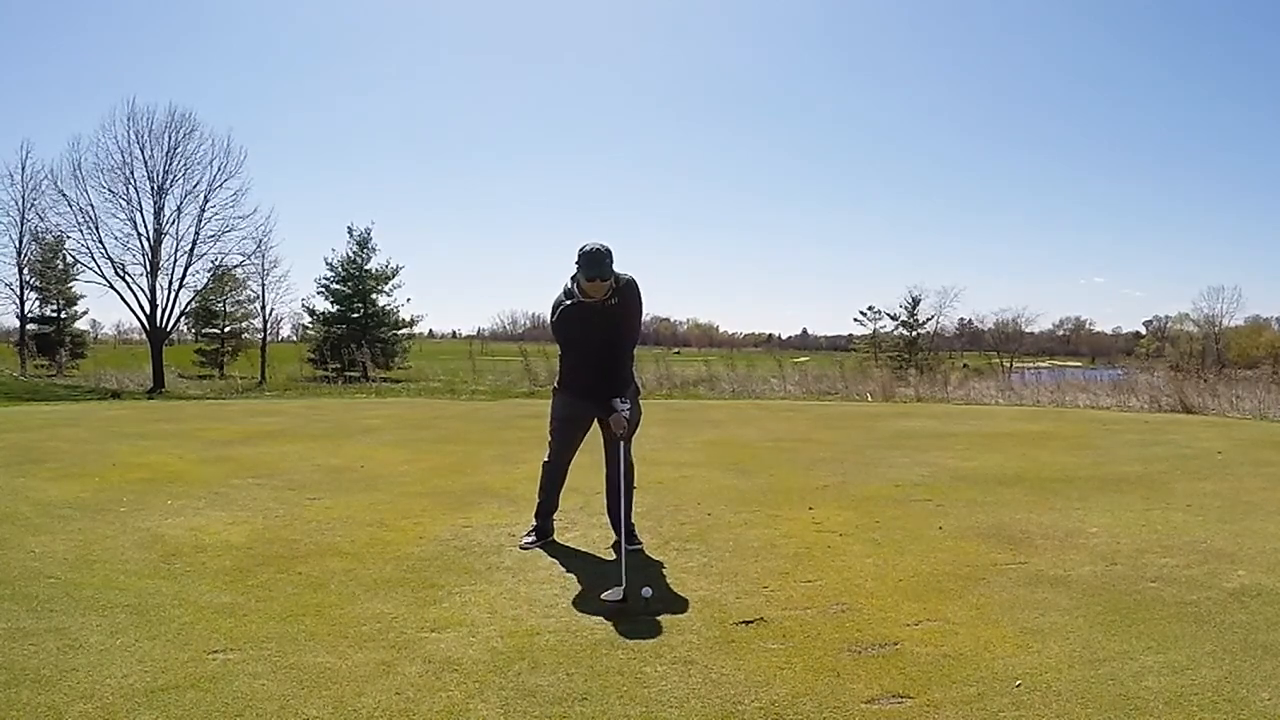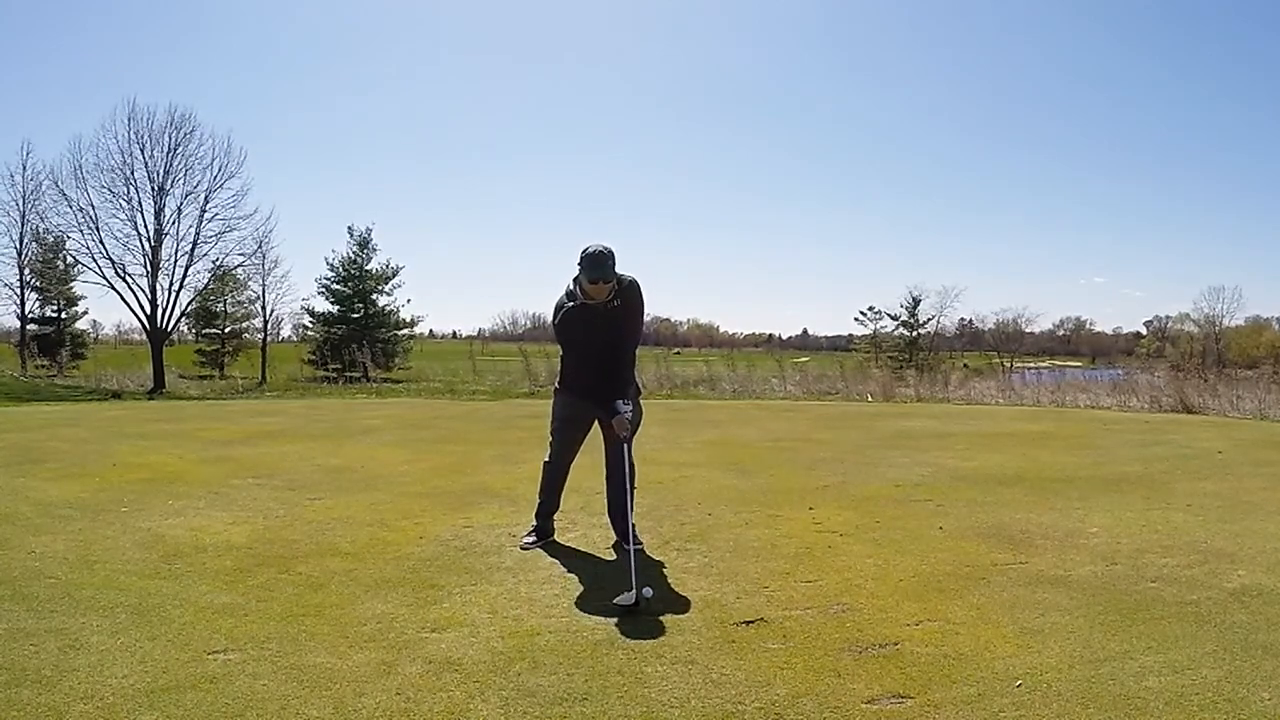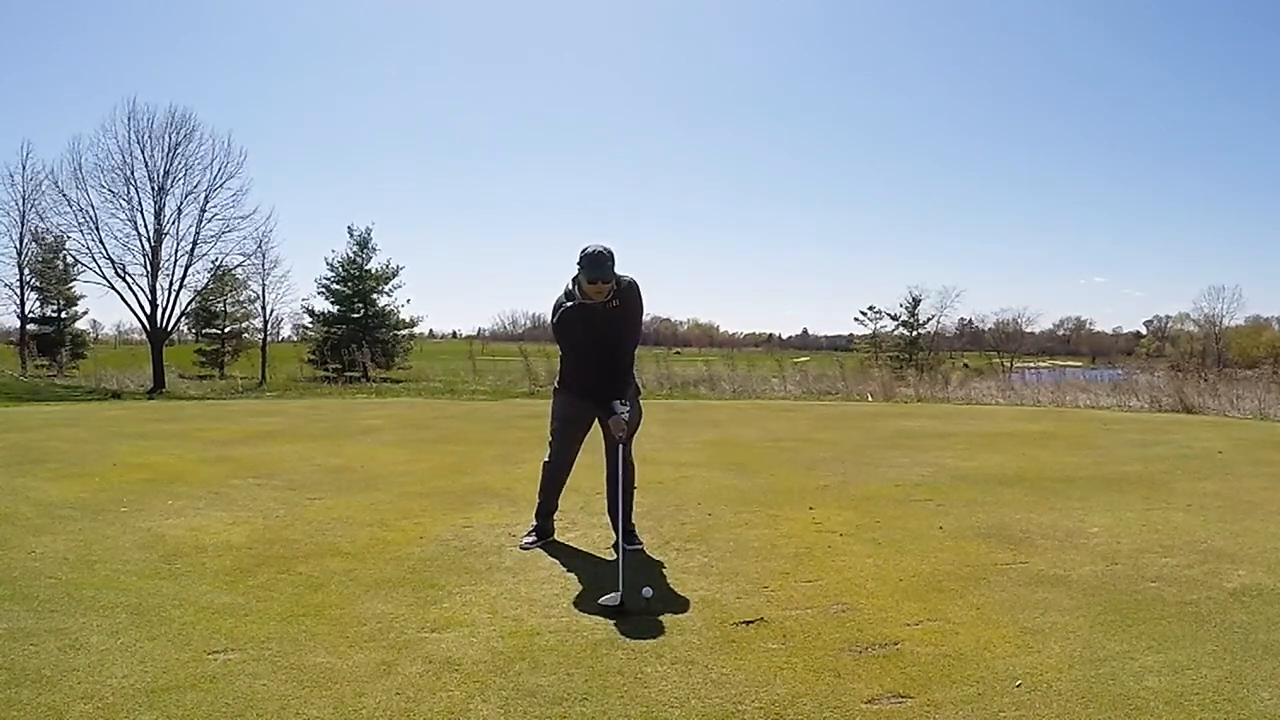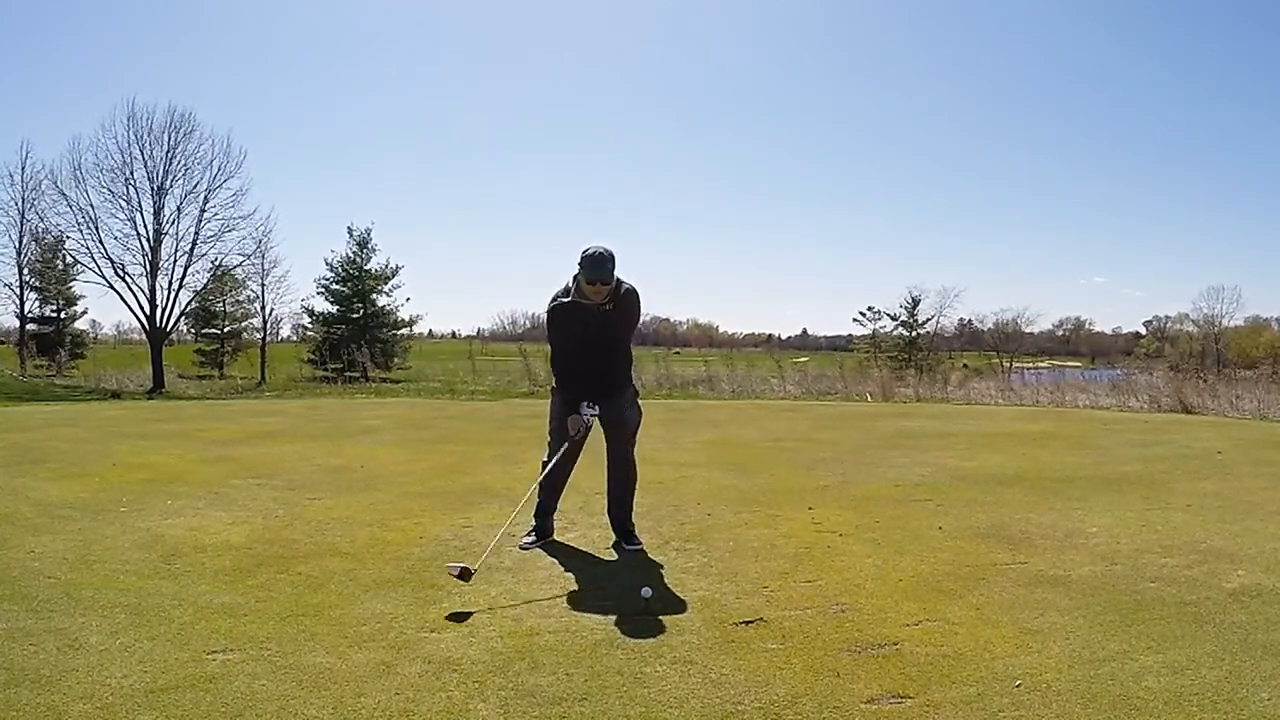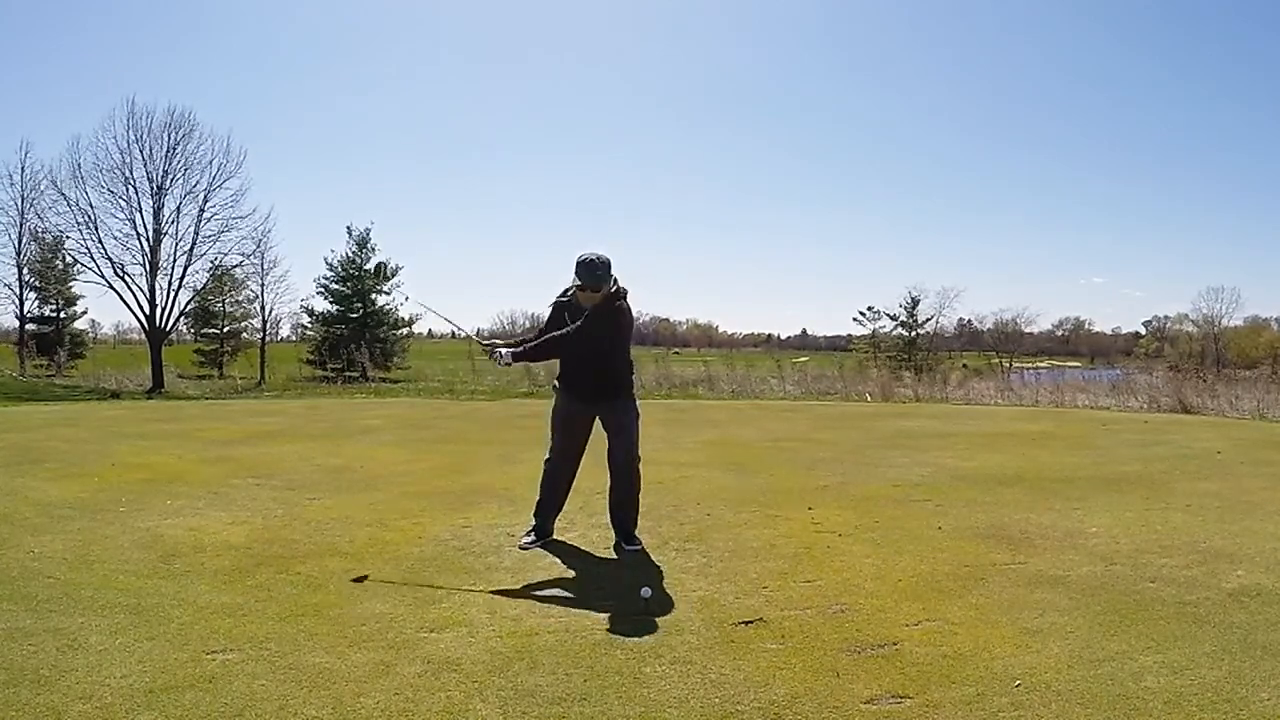
dt=0.4s
person 1, frame 1
left shoulder: (627, 289)
right shoulder: (564, 310)
left elbow: (627, 346)
right elbow: (580, 364)
left wrist: (620, 399)
right wrist: (609, 408)
left hip: (620, 389)
right hip: (575, 391)
left knee: (620, 459)
right knee: (557, 456)
left ankle: (624, 527)
right ankle: (542, 525)
person 1, frame 2
left shoulder: (629, 290)
right shoulder: (567, 311)
left elbow: (629, 347)
right elbow: (582, 366)
left wrist: (622, 401)
right wrist: (611, 410)
left hip: (621, 391)
right hip: (576, 392)
left knee: (620, 460)
right knee: (558, 456)
left ankle: (623, 527)
right ankle: (543, 525)
person 1, frame 3
left shoulder: (629, 291)
right shoulder: (565, 311)
left elbow: (627, 349)
right elbow: (581, 366)
left wrist: (619, 401)
right wrist: (607, 410)
left hip: (620, 391)
right hip: (575, 392)
left knee: (621, 459)
right knee: (558, 458)
left ankle: (624, 528)
right ankle: (543, 525)
person 1, frame 4
left shoulder: (627, 298)
right shoulder: (561, 306)
left elbow: (617, 353)
right elbow: (562, 362)
left wrist: (593, 405)
right wrist: (568, 406)
left hip: (616, 392)
right hip: (572, 394)
left knee: (622, 461)
right knee: (557, 459)
left ankle: (623, 528)
right ankle: (542, 526)
person 1, frame 5
left shoulder: (616, 312)
right shoulder: (567, 301)
left elbow: (564, 343)
right elbow: (546, 335)
left wrist: (514, 355)
right wrist: (510, 346)
left hip: (615, 394)
right hip: (574, 393)
left knee: (624, 462)
right knee: (559, 461)
left ankle: (625, 530)
right ankle: (542, 526)
